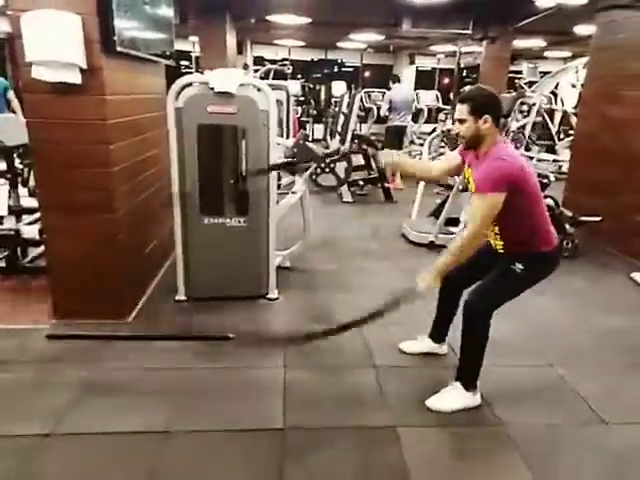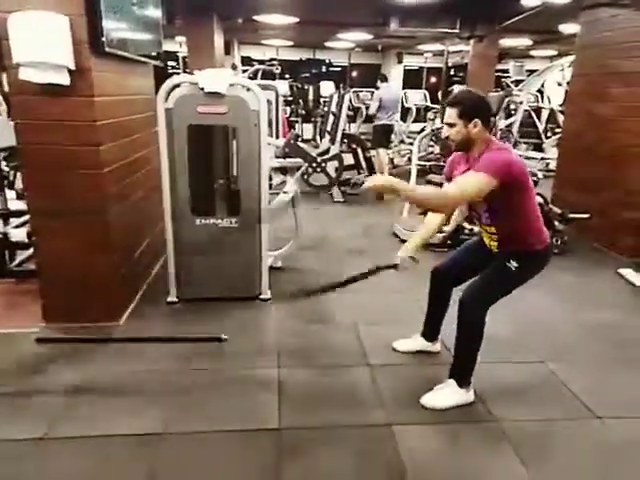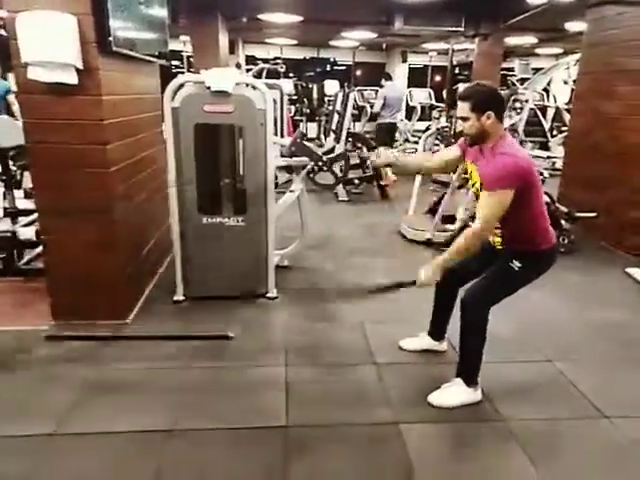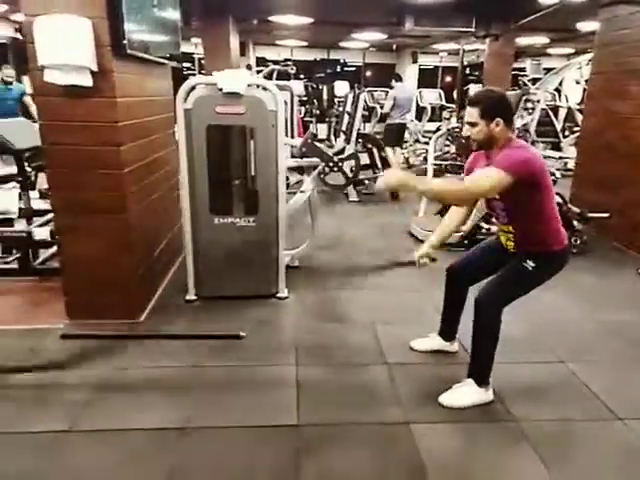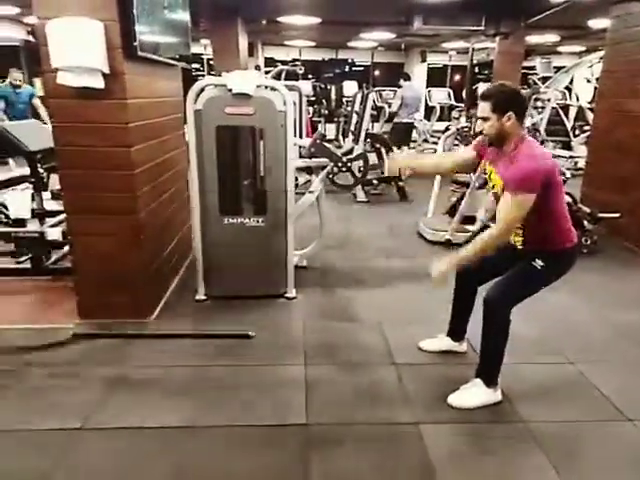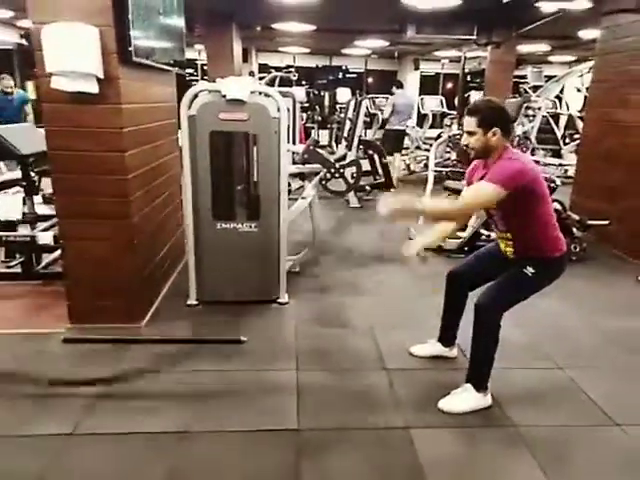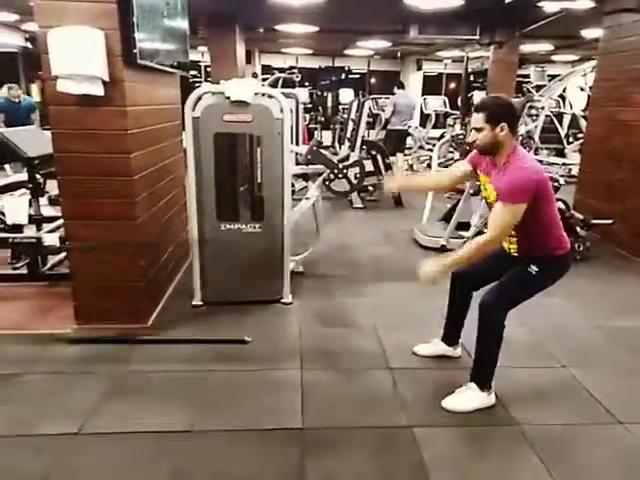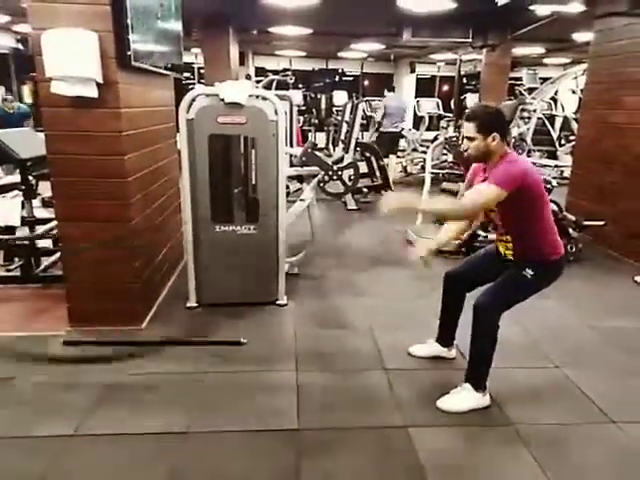
dt=0.2s
person 1, frame 1
left shoulder: (496, 166)
right shoulder: (473, 149)
left elbow: (475, 233)
right elbow: (435, 170)
left wrist: (435, 271)
right wrist: (398, 162)
left hip: (534, 253)
right hip: (503, 241)
left knee: (477, 305)
right knee: (453, 279)
left ankle: (467, 389)
right ankle: (436, 340)
person 1, frame 2
left shoulder: (499, 161)
right shoulder: (459, 158)
left elbow: (449, 201)
right elbow: (442, 210)
left wrist: (393, 185)
right wrist: (412, 244)
left hip: (527, 250)
right hip: (494, 239)
left knee: (472, 302)
right knee: (442, 275)
left ankle: (460, 386)
right ankle: (429, 338)
person 1, frame 3
left shoulder: (507, 163)
right shoulder: (474, 144)
left elbow: (480, 229)
right elbow: (436, 163)
left wrist: (436, 266)
right wrist: (395, 160)
left hip: (532, 250)
right hip: (502, 239)
left knee: (475, 300)
right knee: (449, 276)
left ankle: (468, 385)
right ankle: (435, 337)
person 1, frame 4
left shoulder: (519, 159)
right shoulder: (480, 155)
left elbow: (464, 193)
right elbow: (461, 205)
left wrist: (406, 180)
right wrist: (432, 244)
left hip: (544, 251)
right hip: (510, 240)
left knee: (487, 301)
right knee: (457, 273)
left ankle: (479, 385)
right ankle: (447, 338)
person 1, frame 5
left shoulder: (530, 166)
right shoulder: (490, 146)
left elbow: (501, 230)
right elbow: (449, 163)
left wrist: (453, 261)
right wrist: (410, 161)
left hip: (553, 250)
right hip: (520, 239)
left knee: (497, 300)
right knee: (467, 274)
left ankle: (487, 386)
right ankle: (455, 338)
person 1, frame 6
left shoulder: (514, 169)
right shoulder: (480, 164)
left elbow: (461, 210)
right elbow: (457, 213)
left wrist: (405, 205)
right wrist: (423, 241)
left hip: (543, 258)
right hip: (510, 246)
left knee: (487, 305)
right knee: (457, 278)
left ankle: (477, 391)
right ankle: (446, 344)
person 1, frame 7
left shoulder: (522, 175)
right shoulder: (484, 156)
left elbow: (492, 238)
right elbow: (447, 180)
left wrist: (442, 265)
right wrist: (404, 182)
left hip: (547, 256)
right hip: (515, 246)
left knee: (492, 304)
right knee: (462, 278)
left ankle: (481, 389)
right ankle: (449, 343)
person 1, frame 8
left shoulder: (514, 171)
right shoulder: (480, 167)
left elbow: (464, 209)
right elbow: (464, 217)
left wrist: (408, 202)
right wrist: (432, 244)
left hip: (541, 260)
right hip: (508, 248)
left knee: (486, 306)
right knee: (454, 279)
left ankle: (476, 390)
right ankle: (444, 344)
